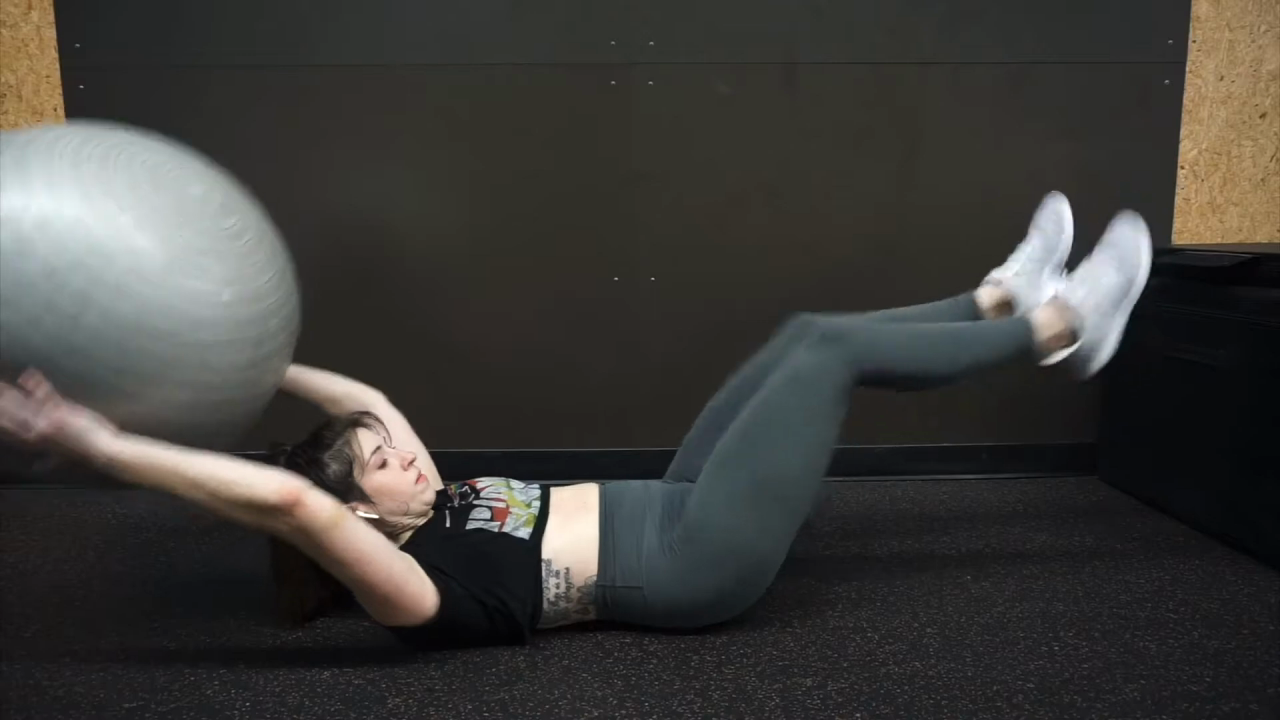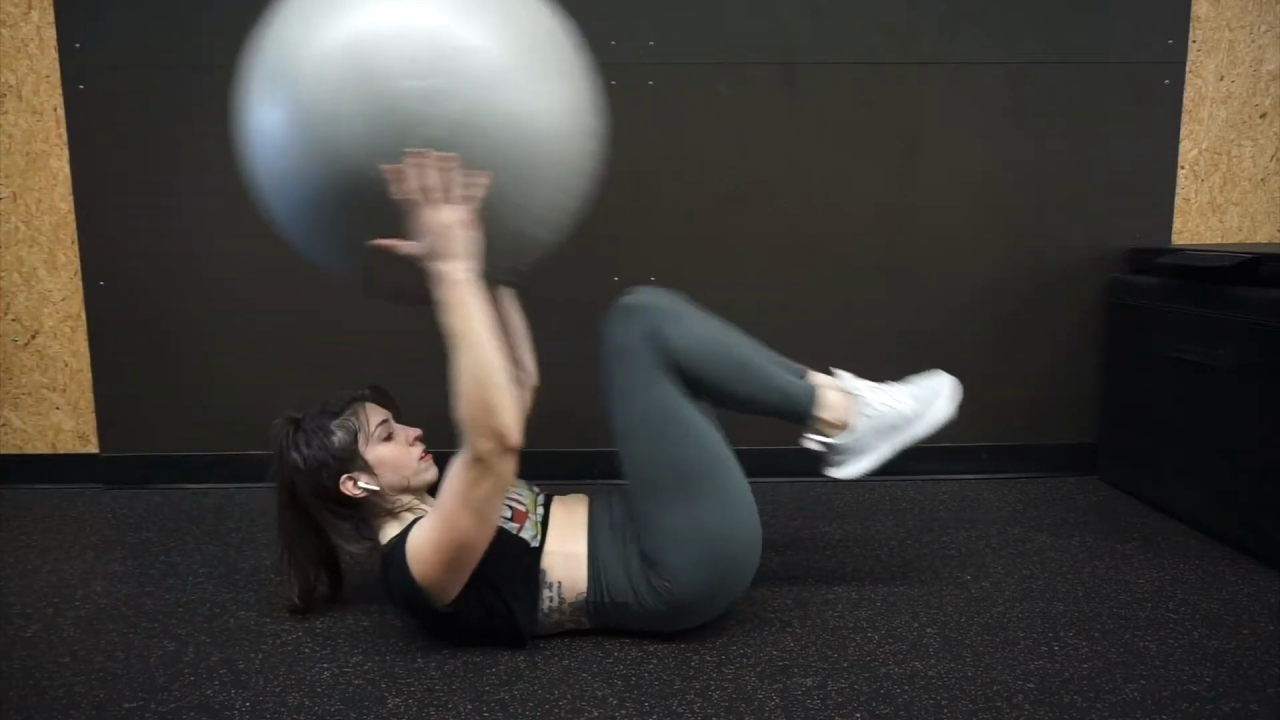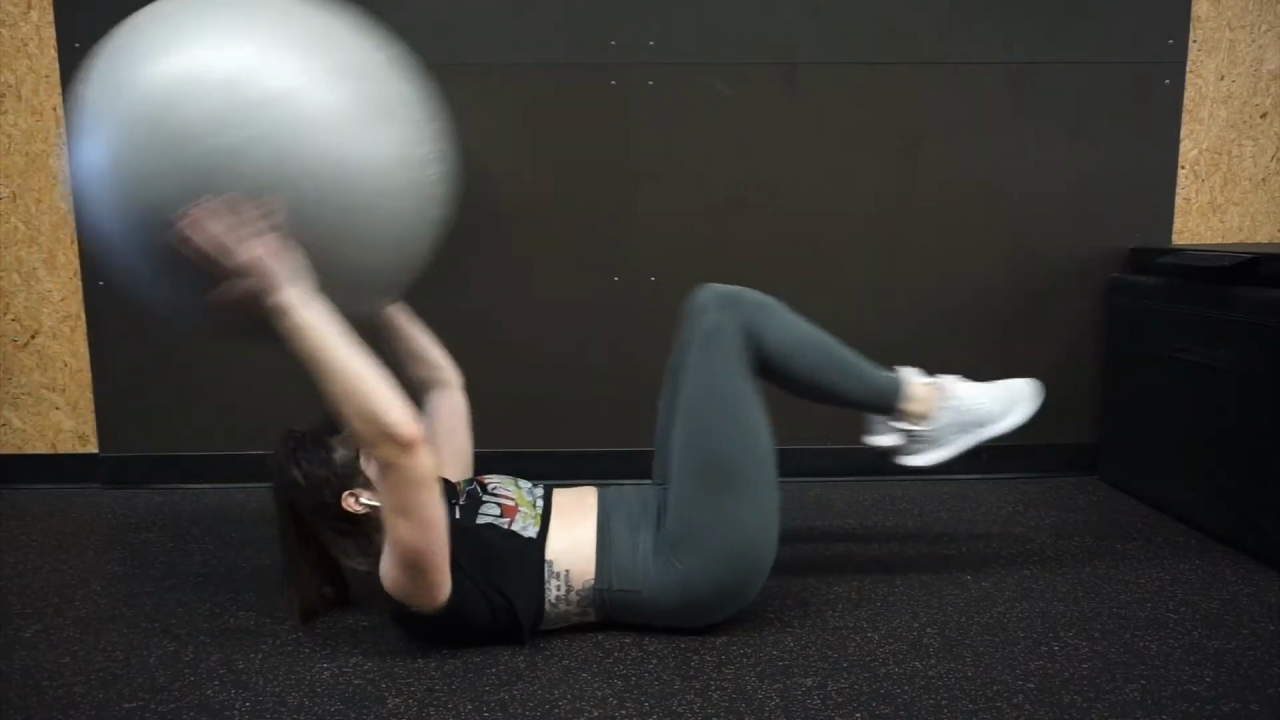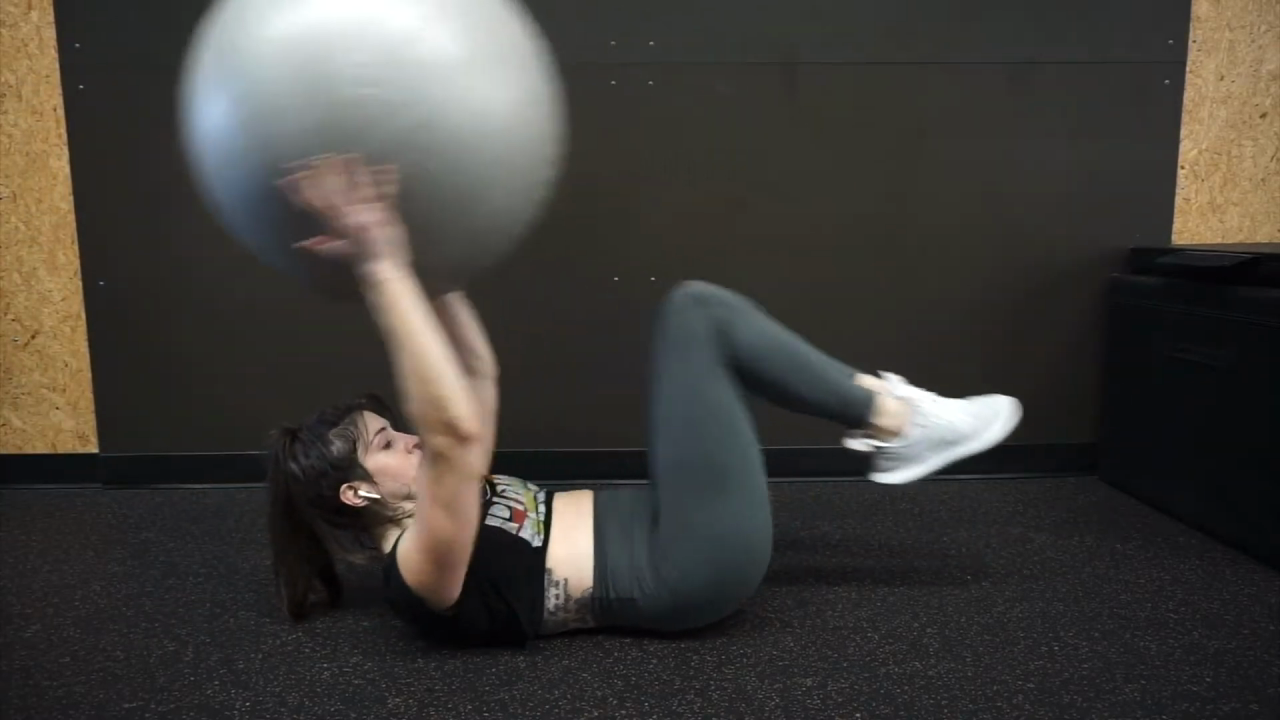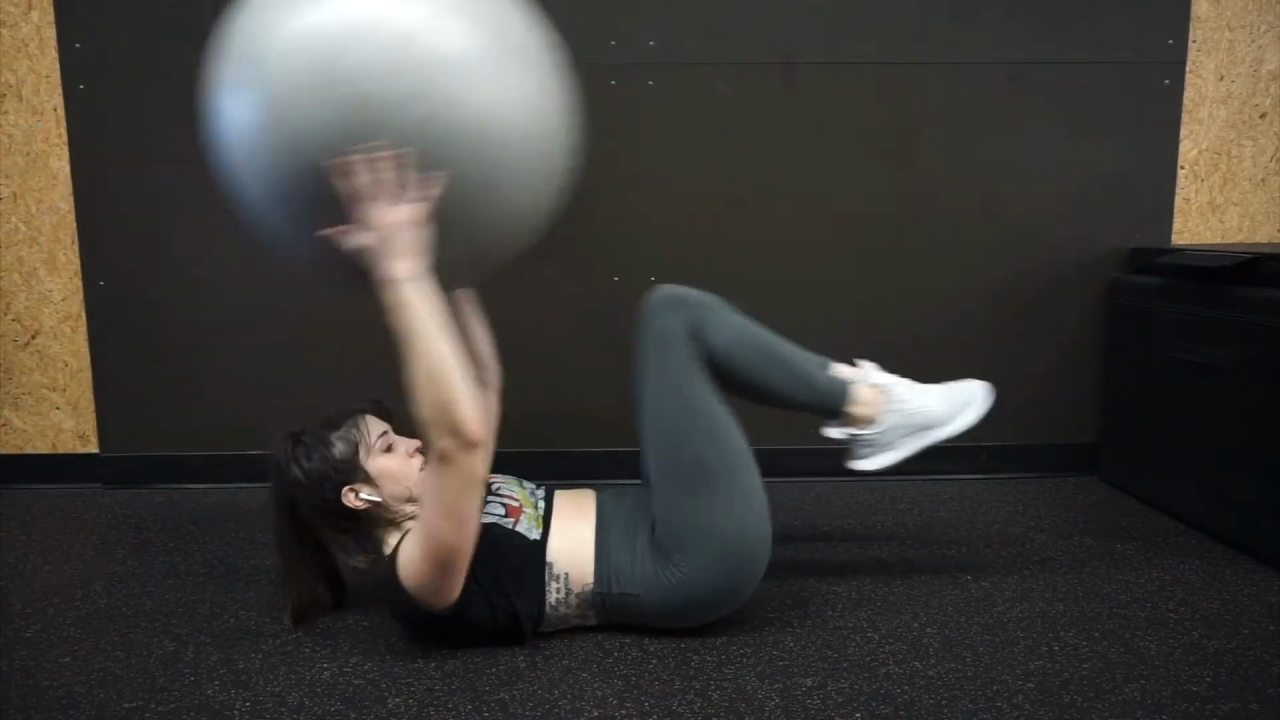
dt=1s
person 1, frame 1
left shoulder: (430, 514)
right shoulder: (411, 597)
left elbow: (361, 402)
right elbow: (291, 498)
right wrist: (107, 446)
left hip: (673, 512)
right hip: (700, 561)
left knee: (809, 339)
right knee: (832, 351)
left ankle: (1007, 300)
right ankle: (1064, 327)
person 1, frame 2
left shoulder: (447, 508)
right shoulder: (427, 565)
left elbow: (518, 379)
right elbow: (495, 437)
left wrist: (478, 269)
right wrist: (453, 268)
left hip: (672, 543)
right hip: (691, 569)
left knee: (647, 328)
right knee: (639, 319)
left ankle: (841, 407)
right ankle: (844, 416)
person 1, frame 3
left shoulder: (449, 506)
right shoulder: (417, 583)
left elbow: (440, 384)
right elbow: (395, 433)
right wrist: (287, 293)
left hip: (670, 535)
right hip: (703, 568)
left knee: (720, 323)
right knee: (721, 311)
left ankle: (908, 402)
right ankle: (920, 406)
person 1, frame 4
left shoulder: (446, 506)
right shoulder: (426, 575)
left elbow: (478, 369)
right elbow: (451, 433)
left wrist: (416, 267)
right wrist: (386, 266)
left hip: (683, 537)
right hip: (697, 566)
left knee: (692, 314)
right knee: (693, 312)
left ankle: (879, 405)
right ankle: (891, 422)
person 1, frame 5
left shoulder: (433, 517)
right shoulder: (420, 579)
left elbow: (478, 384)
right elbow: (458, 433)
left wrist: (437, 273)
right wrist: (398, 272)
left hip: (670, 541)
right hip: (704, 568)
left knee: (675, 320)
right knee: (671, 311)
left ankle: (864, 399)
right ankle: (869, 410)
